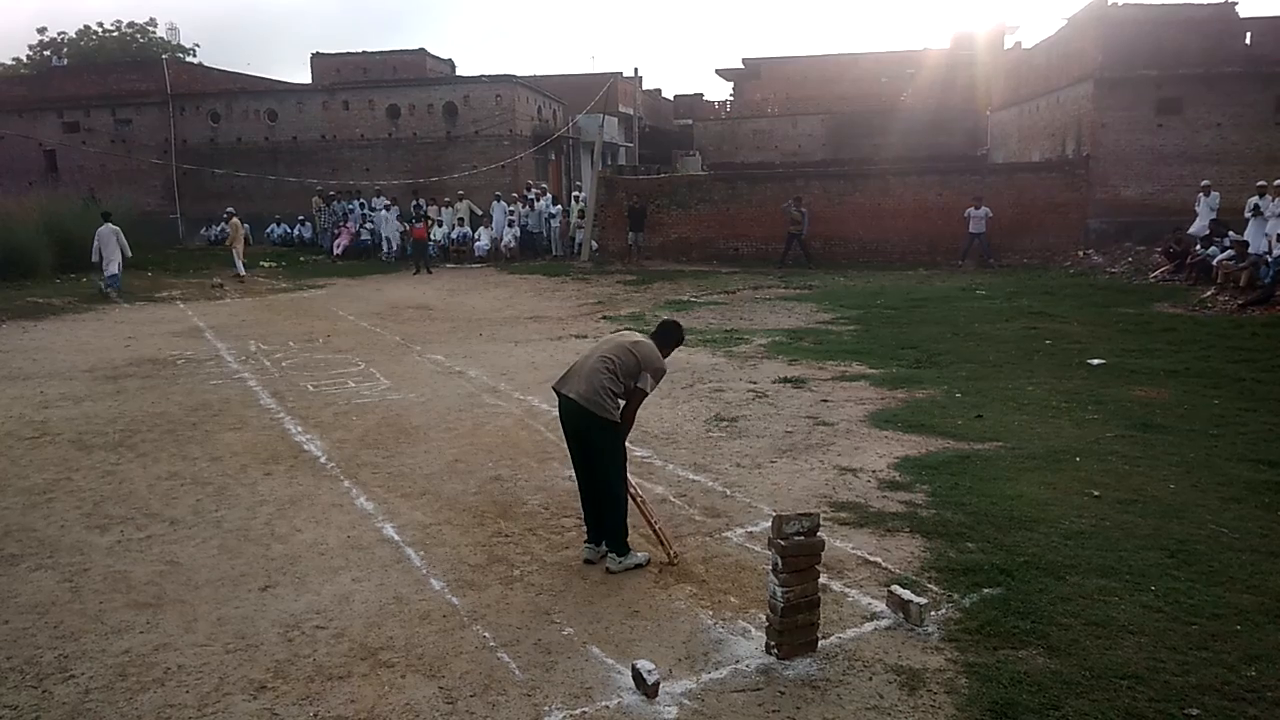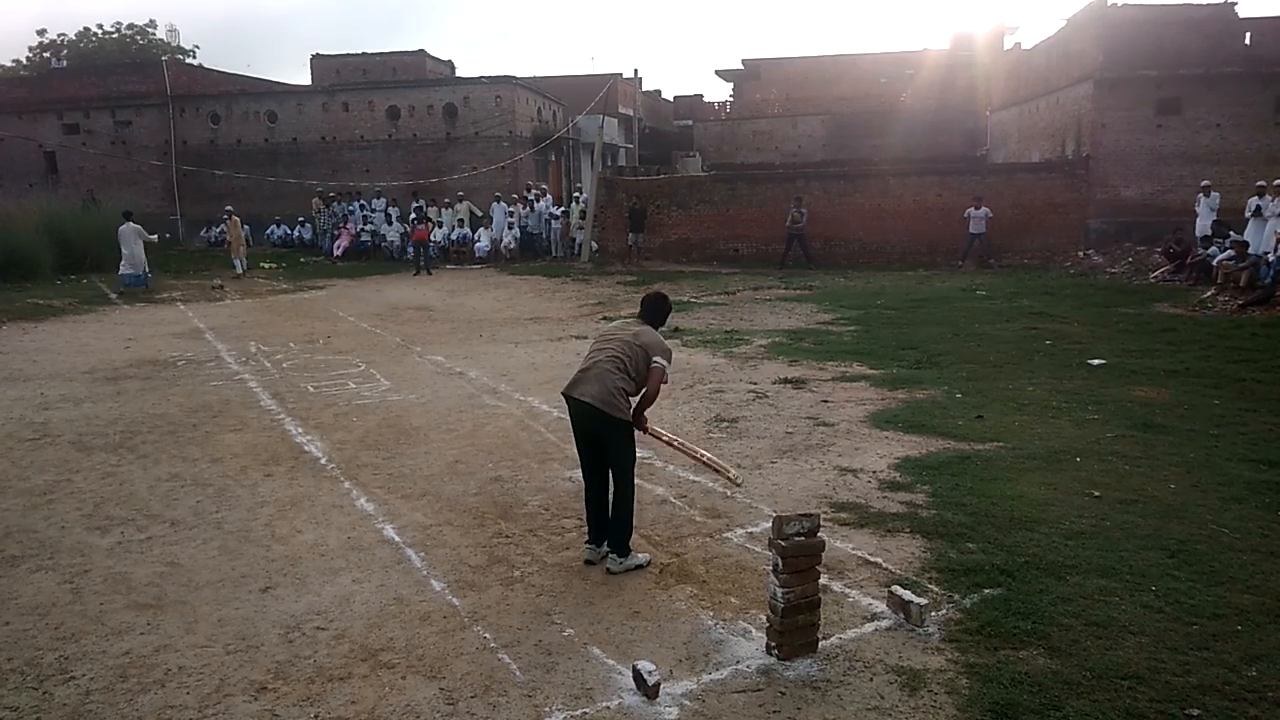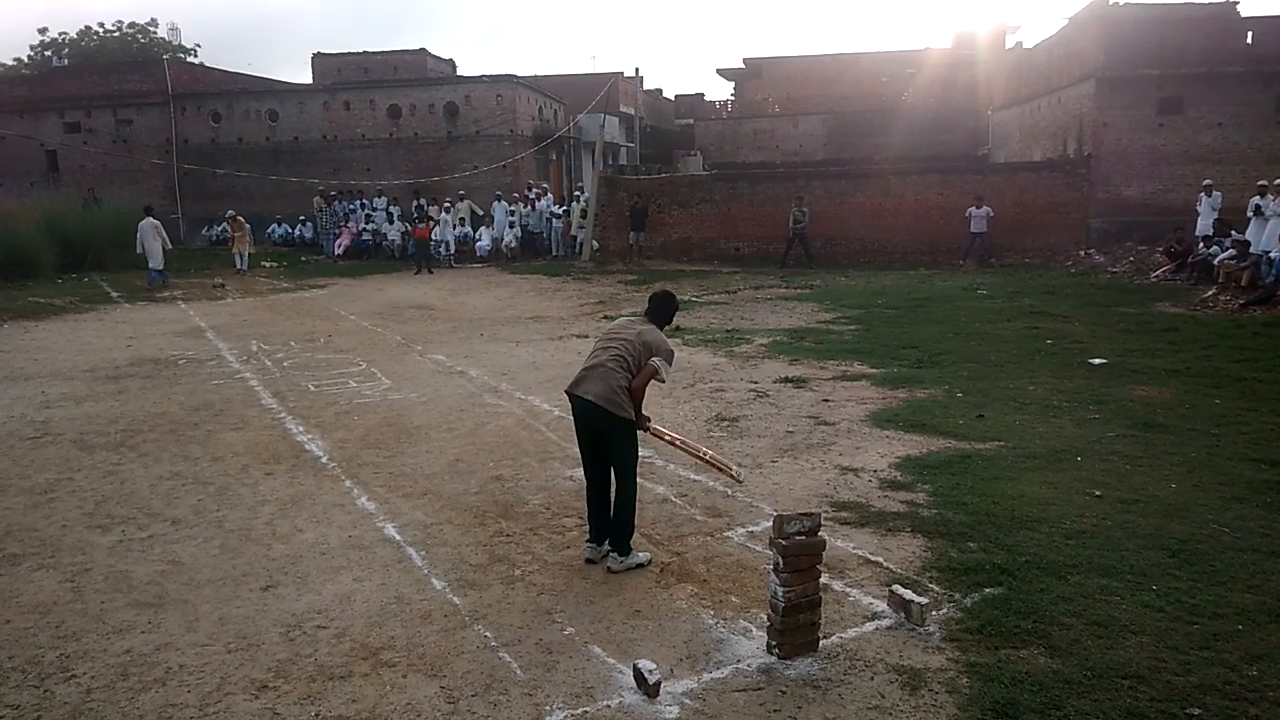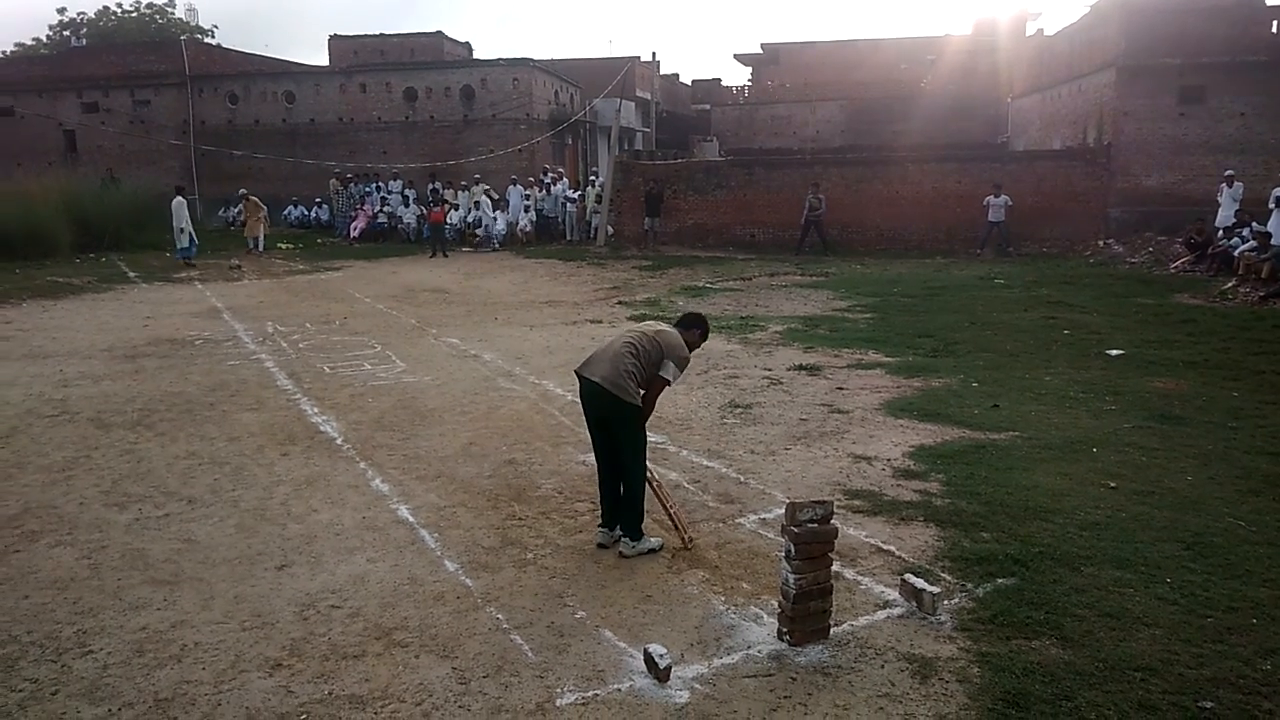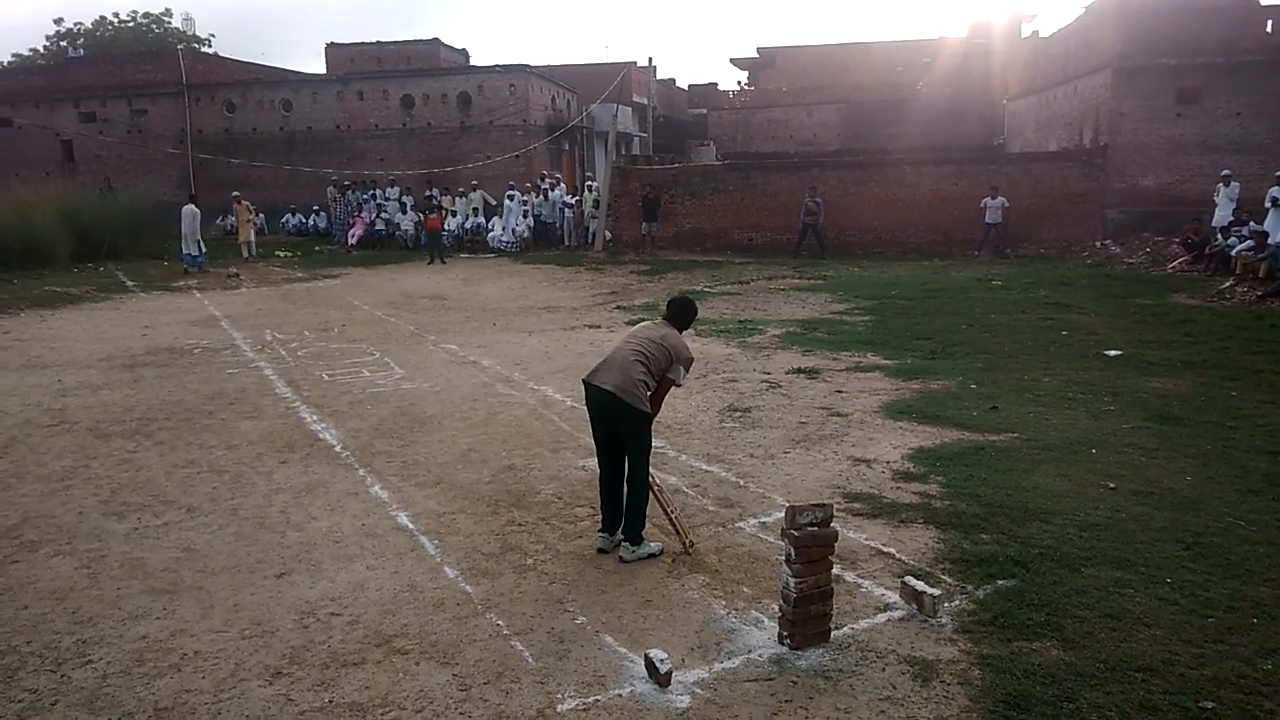
dt=0.5s
person 1, frame 1
left shoulder: (626, 337)
right shoulder: (656, 363)
right elbow: (630, 410)
right wrist: (617, 444)
left hip: (567, 397)
right hip: (595, 407)
left knee: (588, 479)
right knee: (614, 484)
left ankle: (594, 544)
right ankle: (618, 554)
person 1, frame 2
left shoulder: (614, 327)
right shoulder: (659, 347)
right elbow: (651, 390)
left wrist: (630, 413)
right wrist: (638, 415)
left hip: (576, 398)
right hip: (608, 408)
left knee: (594, 480)
right knee: (623, 484)
left ankle: (595, 544)
right ankle: (619, 554)
person 1, frame 3
left shoulder: (620, 324)
right shoulder: (662, 347)
right elbow: (636, 386)
right wrist: (637, 416)
left hip: (579, 396)
right hip: (611, 407)
left knee: (596, 478)
right knee: (625, 482)
left ankle: (596, 543)
right ankle: (620, 553)
person 1, frame 4
left shoulder: (651, 327)
right shoulder: (680, 351)
right elbow: (650, 395)
left wrist: (633, 428)
right wrist: (636, 428)
left hip: (588, 380)
right hip: (617, 390)
left knee: (607, 463)
right knee: (633, 468)
left ankle: (607, 528)
right ankle: (632, 538)
person 1, frame 5
left shoulder: (643, 327)
right shoulder: (683, 352)
right elbow: (657, 397)
left wrist: (638, 424)
right wrist: (641, 427)
left hip: (595, 388)
right hip: (628, 399)
left knee: (609, 468)
right knee: (638, 474)
left ankle: (607, 533)
right ankle: (632, 543)
